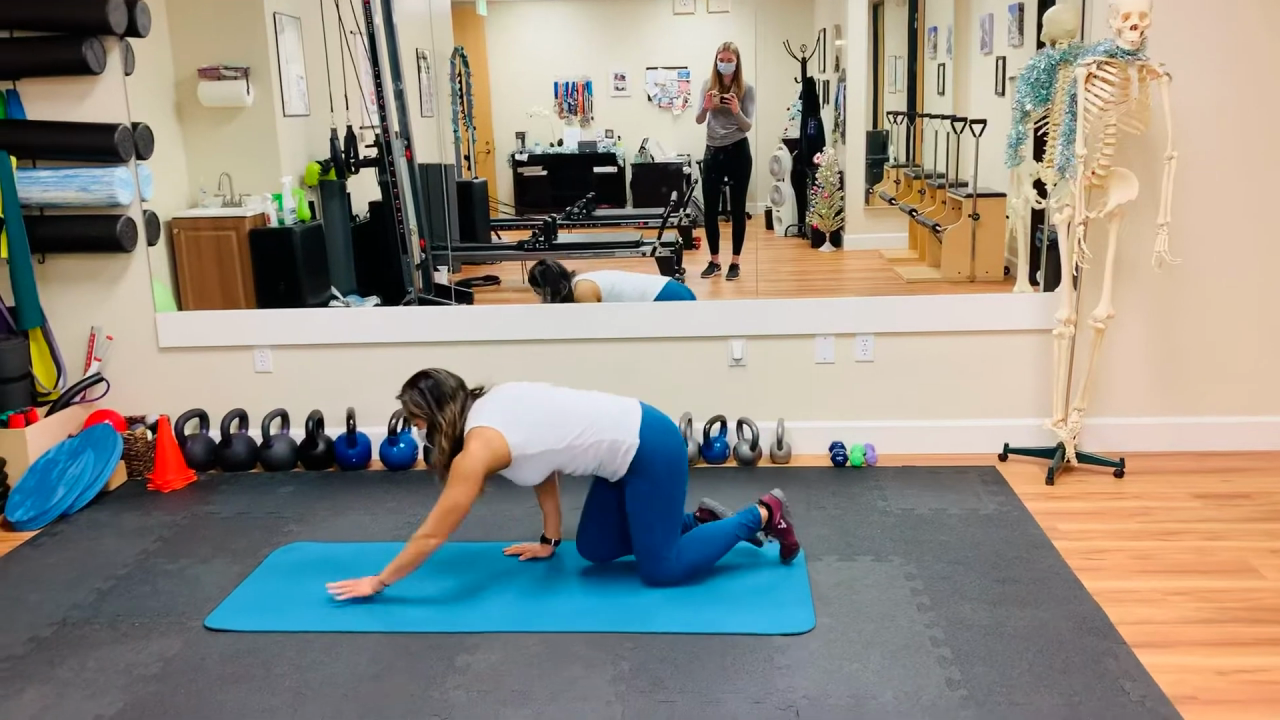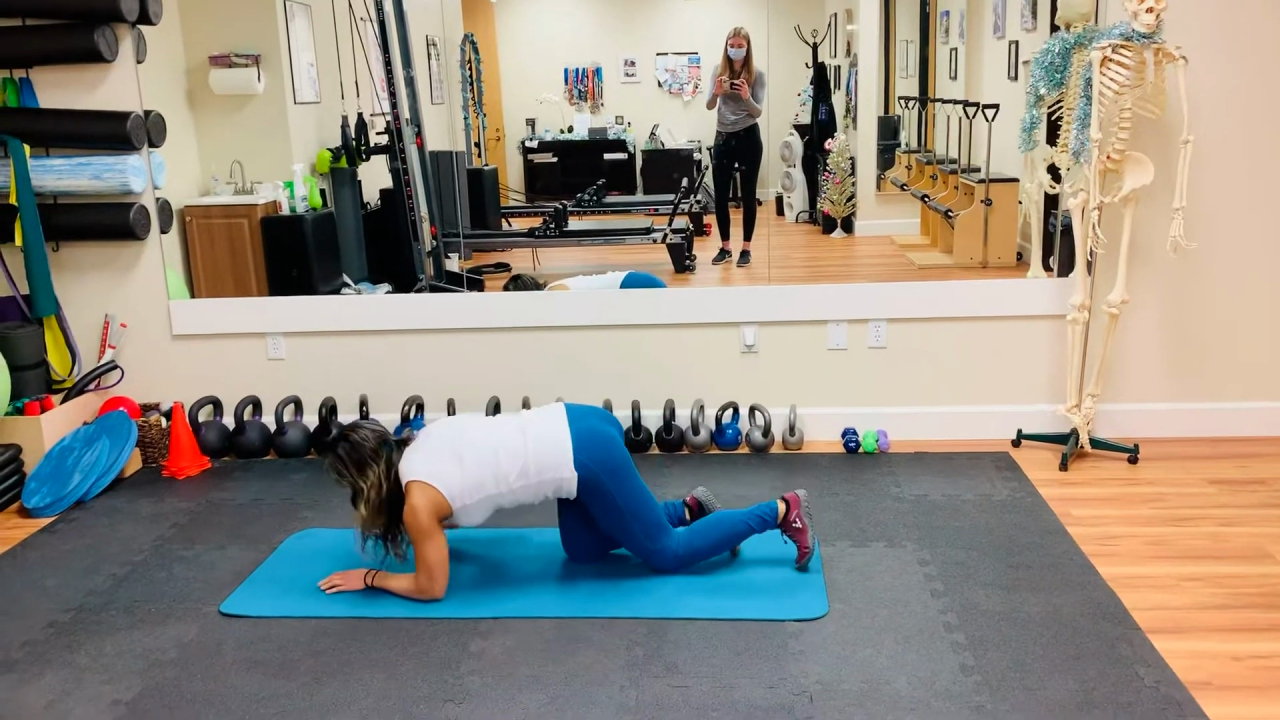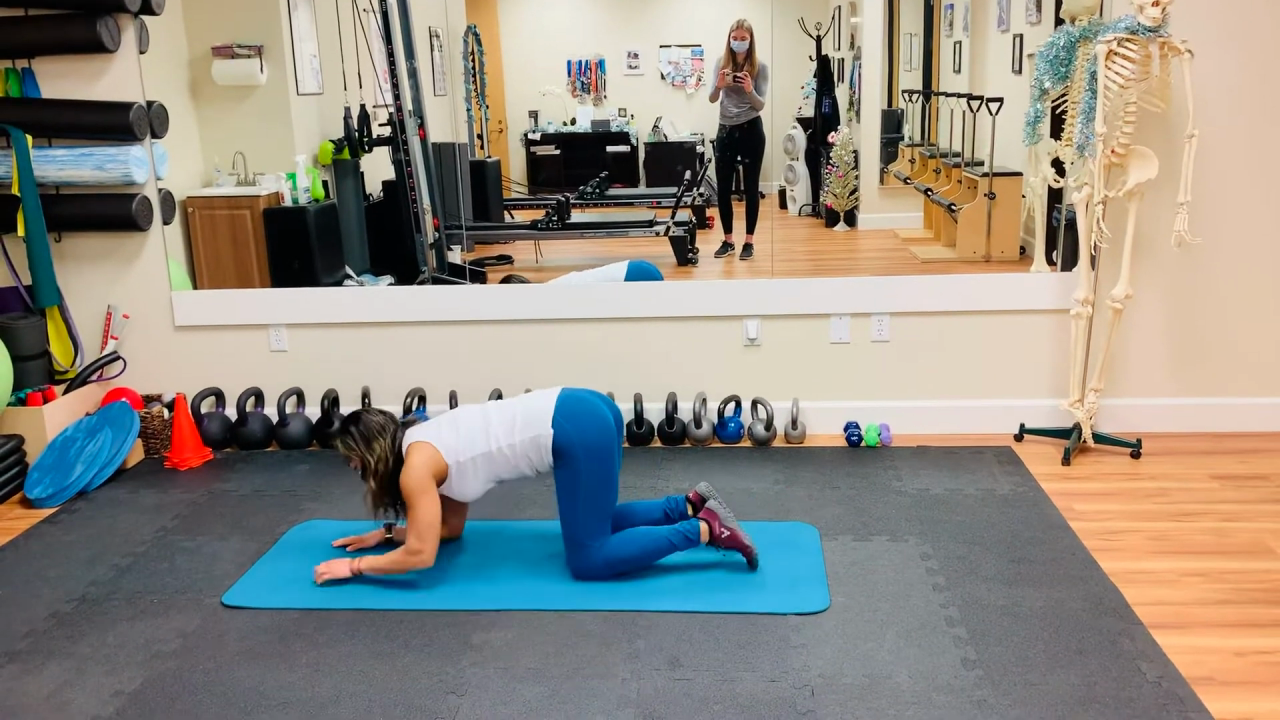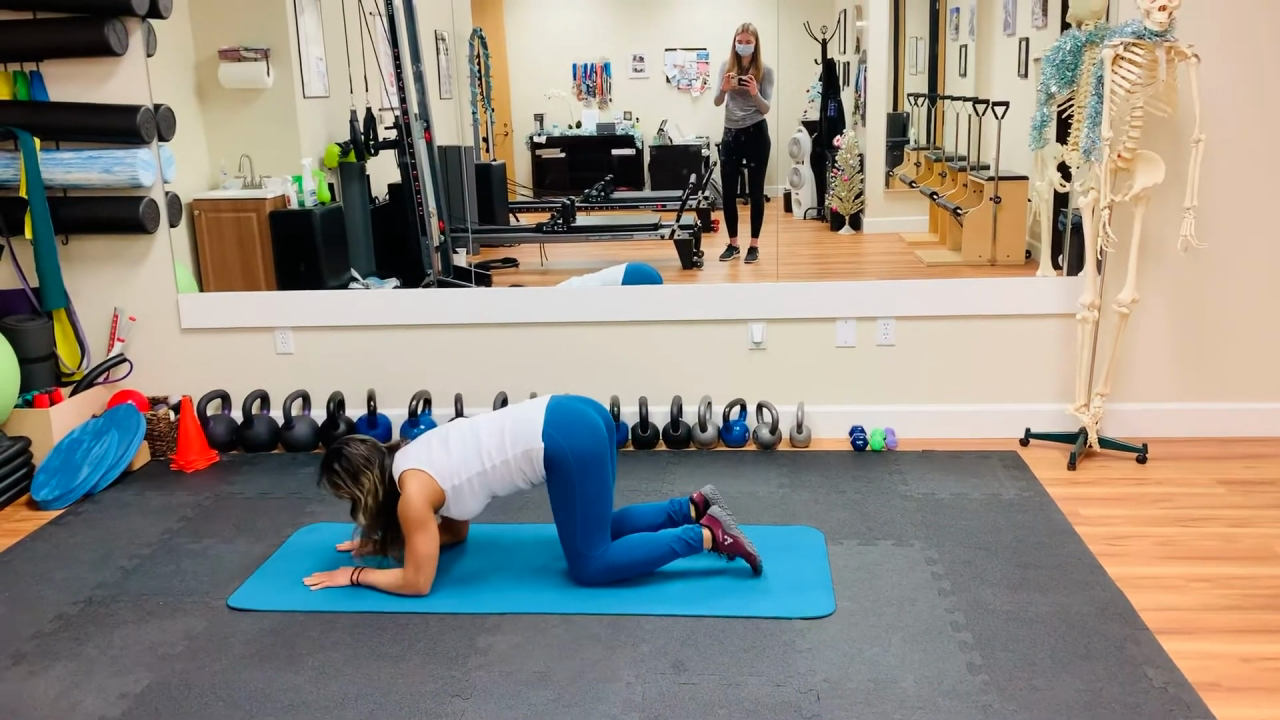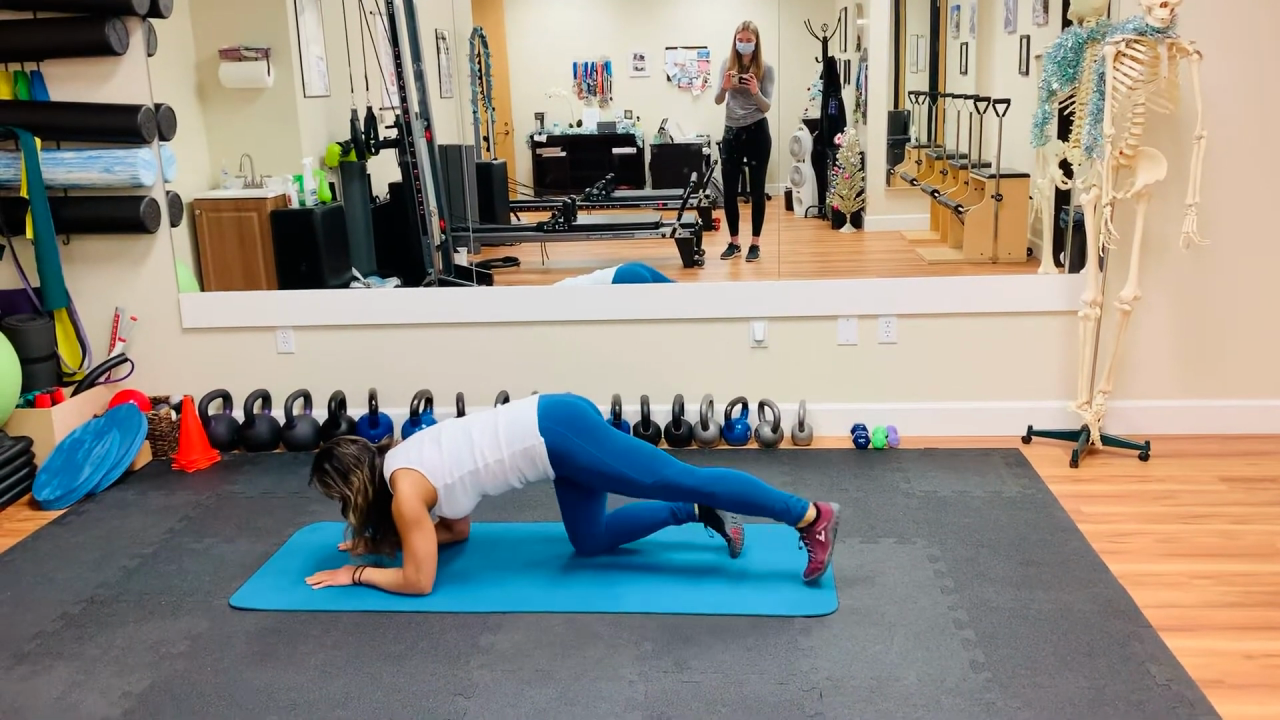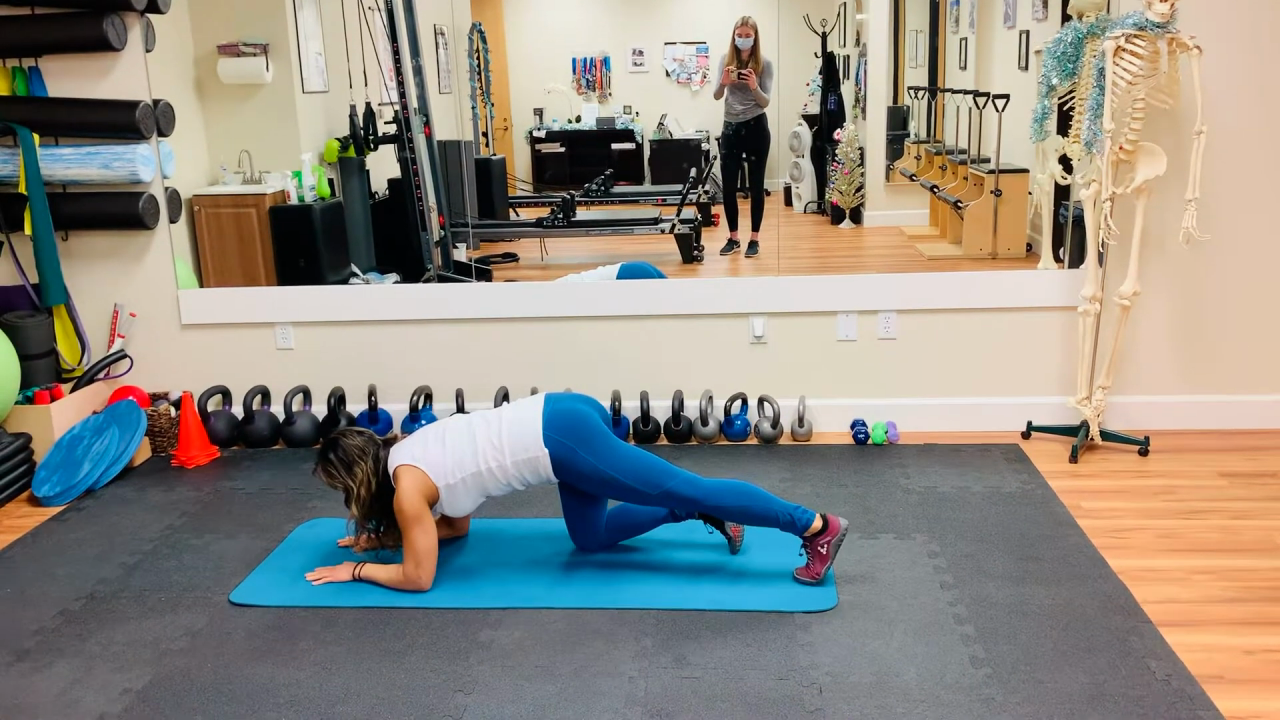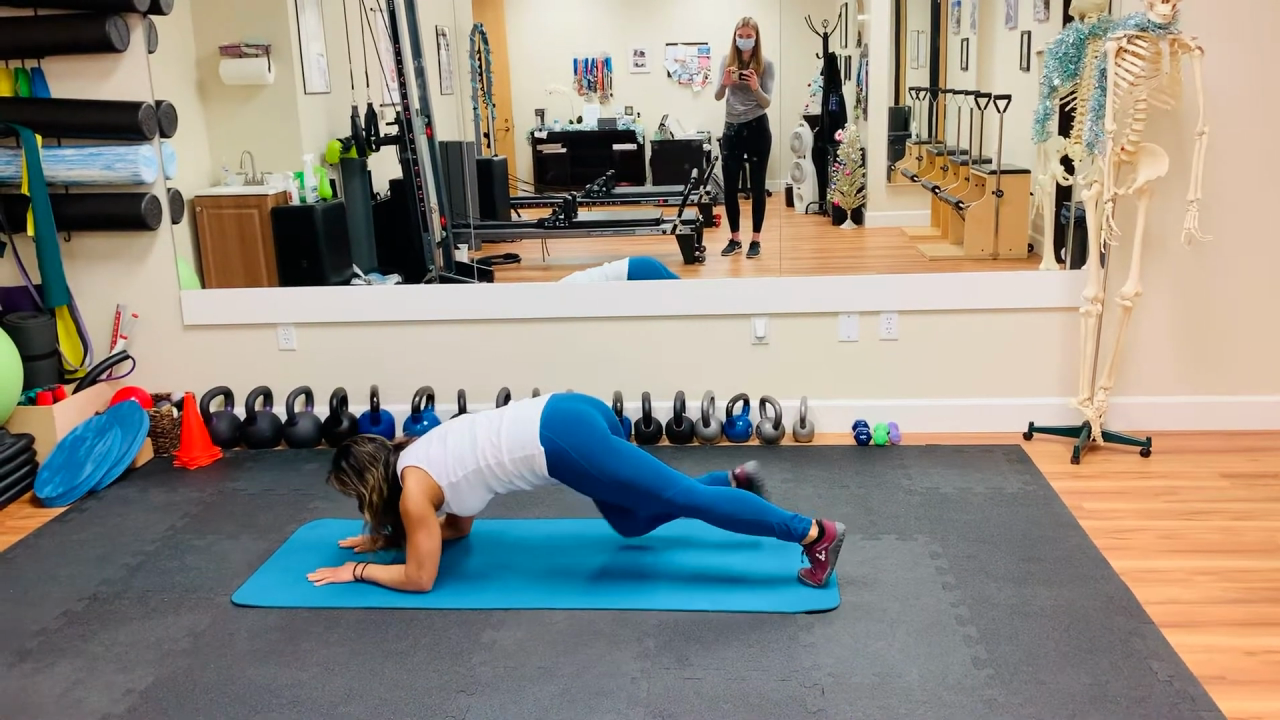
dt=0.7s
person 1, frame 1
left shoulder: (479, 446)
right shoulder: (492, 403)
left elbow: (432, 535)
left wrist: (377, 582)
right wrist: (549, 541)
left hip: (651, 448)
right hip: (633, 431)
left knee: (661, 569)
right knee: (594, 548)
left ankle: (762, 514)
right ankle: (697, 519)
person 1, frame 2
left shoulder: (419, 499)
right shoulder: (427, 435)
left elbow: (431, 587)
left wrist: (368, 577)
right wrist: (444, 523)
left hip: (587, 457)
right hip: (578, 422)
left knee: (664, 553)
right knee: (581, 549)
left ankle: (780, 511)
right ankle: (689, 508)
person 1, frame 3
left shoulder: (416, 466)
right shoulder: (425, 439)
left elbow: (420, 555)
right elbow: (449, 525)
left wrist: (355, 567)
right wrist: (386, 533)
left hip: (578, 429)
right hip: (586, 411)
left knee: (590, 560)
right knee: (592, 525)
left ankle: (704, 529)
right ankle: (693, 504)
person 1, frame 4
left shoulder: (413, 491)
right shoulder: (407, 456)
left elbow: (417, 582)
right elbow: (454, 530)
left wrist: (354, 574)
right wrist: (381, 541)
left hip: (568, 440)
right hip: (576, 416)
left knee: (589, 565)
right knee: (592, 533)
left ankle: (707, 536)
right ankle: (694, 507)
person 1, frame 5
left shoulder: (403, 489)
right shoulder: (401, 456)
left elbow: (418, 581)
right elbow: (454, 528)
left wrist: (356, 573)
right wrist: (379, 539)
left hip: (558, 432)
right hip: (558, 418)
left knee: (681, 478)
right knee: (591, 540)
left ankle: (811, 518)
right ankle: (700, 511)
person 1, frame 6
left shoulder: (407, 485)
right shoulder: (406, 449)
left elbow: (419, 576)
right elbow: (453, 524)
left wrist: (356, 569)
right wrist: (382, 536)
left hip: (561, 440)
right hip: (564, 415)
left knee: (685, 487)
right knee: (591, 538)
left ankle: (817, 527)
right ankle: (698, 511)
person 1, frame 7
left shoulder: (413, 486)
right shoulder: (415, 452)
left elbow: (420, 578)
right elbow: (456, 524)
left wrist: (358, 570)
right wrist: (384, 535)
left hip: (563, 437)
right hip: (571, 413)
left knee: (681, 498)
right knee: (632, 521)
left ankle: (815, 535)
right ankle: (735, 479)
person 2, frame 1
left shoulder: (746, 89)
right shoulder: (708, 85)
left elbow: (748, 126)
right elbow: (699, 120)
left wrist: (736, 111)
right wrist: (706, 107)
left hip: (738, 152)
right hip: (713, 152)
left knee: (737, 208)
right knee: (710, 209)
left ankle: (735, 262)
right ankle: (714, 261)
person 2, frame 2
left shoulder: (756, 74)
right shoulder: (718, 70)
left elbow: (758, 112)
right elbow: (709, 106)
left wrist: (746, 97)
right wrist: (716, 93)
left hip: (748, 138)
right hip: (723, 137)
left knee: (748, 195)
right knee: (720, 195)
left ankle: (746, 248)
right ankle: (725, 247)
person 2, frame 3
left shoulder: (760, 67)
right shoulder: (721, 63)
left elbow: (761, 105)
right elbow: (712, 99)
left wrist: (749, 90)
right wrist: (719, 86)
left hip: (751, 131)
right hip: (726, 130)
left knee: (750, 188)
right knee: (723, 188)
left ankle: (748, 242)
right ankle: (728, 240)
person 2, frame 4
left shoulder: (765, 71)
right shoulder: (726, 67)
left elbow: (766, 108)
right elbow: (717, 102)
left wrist: (754, 93)
right wrist: (724, 89)
left hip: (756, 134)
right hip: (731, 134)
left knee: (755, 191)
right knee: (728, 192)
left ankle: (753, 245)
right ankle: (732, 244)
person 2, frame 5
left shoulder: (765, 69)
right shoulder: (727, 65)
left elbow: (767, 107)
right elbow: (718, 101)
left wrist: (755, 92)
right wrist: (724, 87)
left hip: (757, 132)
right hip: (732, 132)
left knee: (756, 190)
right knee: (729, 190)
left ankle: (755, 243)
right ankle: (734, 242)
person 2, frame 6
left shoulder: (764, 63)
right shoulder: (726, 60)
left elbow: (766, 102)
right elbow: (717, 96)
left wrist: (754, 87)
right wrist: (723, 82)
left hip: (756, 127)
right hip: (731, 127)
left knee: (755, 186)
right knee: (728, 186)
left ankle: (754, 239)
right ankle: (733, 238)
person 2, frame 7
left shoulder: (765, 64)
right shoulder: (727, 61)
left elbow: (767, 103)
right elbow: (718, 97)
left wrist: (755, 88)
right wrist: (724, 83)
left hip: (757, 128)
right hip: (732, 128)
left knee: (757, 186)
right knee: (730, 187)
left ankle: (755, 240)
right ankle: (735, 238)
